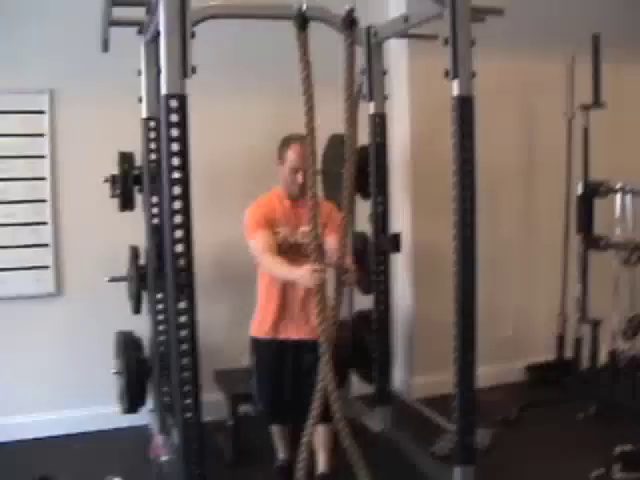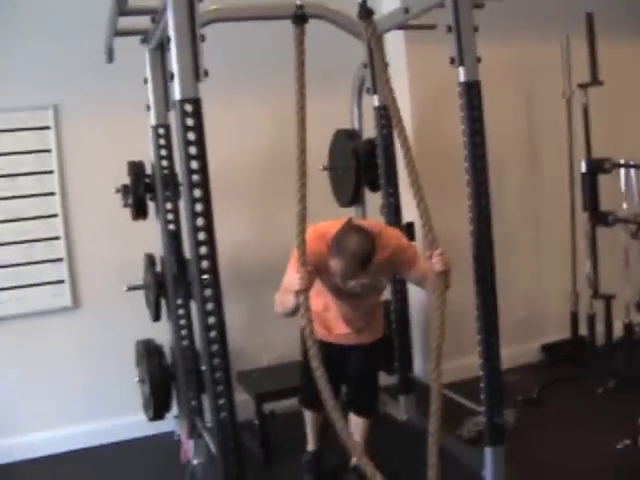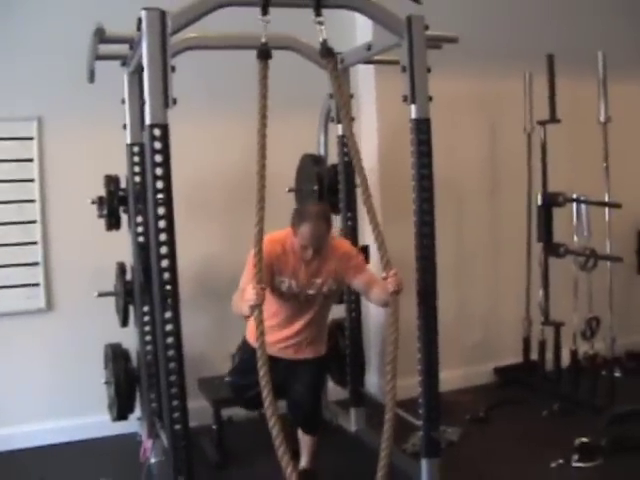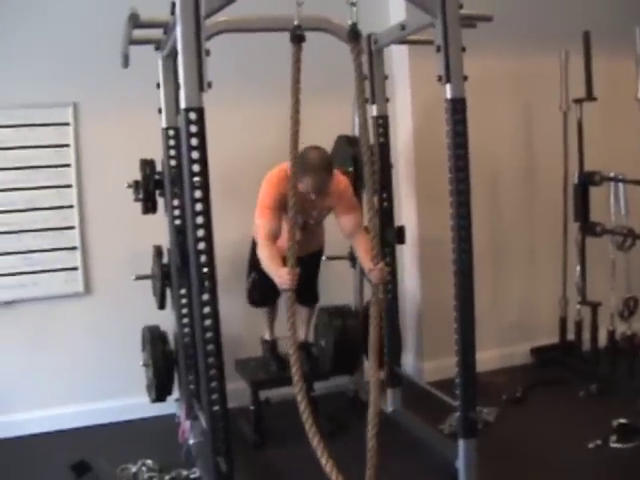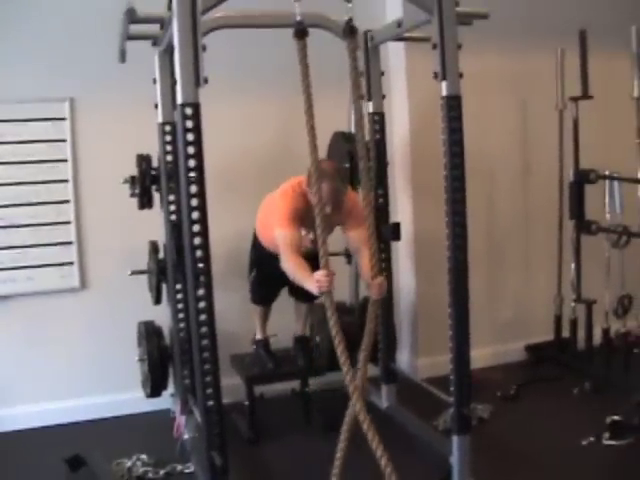
dt=1s
person 1, frame 1
left shoulder: (327, 211)
right shoulder: (260, 210)
left elbow: (337, 257)
right elbow: (266, 260)
left wrist: (344, 268)
right wrist: (299, 275)
left hip: (315, 328)
right hip: (271, 328)
left knee: (320, 402)
right knee: (273, 402)
person 1, frame 2
left shoulder: (393, 244)
right shoulder: (315, 241)
left elbow: (428, 280)
right elbow: (281, 305)
left wrist: (438, 272)
right wrist: (295, 294)
left hip: (365, 332)
right hip: (322, 329)
left knee: (362, 398)
right knee: (314, 394)
right ankle: (312, 452)
person 1, frame 3
left shoulder: (342, 252)
right shoulder: (271, 247)
left elbow: (372, 288)
right elbow: (239, 301)
left wrist: (387, 291)
right wrist: (247, 304)
left hip: (308, 350)
right hip: (263, 342)
left knee: (307, 414)
right knee: (242, 392)
person 1, frame 4
left shoulder: (340, 186)
right shoulder: (276, 183)
left elbow: (355, 232)
right elbow: (265, 241)
left wrist: (370, 266)
right wrist: (277, 274)
left hip: (310, 246)
right hip: (274, 246)
left knee: (307, 295)
right knee: (264, 293)
left ankle: (303, 342)
right ankle: (269, 338)
person 1, frame 5
left shoulder: (350, 202)
right shoulder: (288, 197)
left elbow: (361, 247)
right elbow: (288, 255)
left wrist: (371, 280)
right wrist: (311, 282)
left hip: (311, 243)
right hip: (271, 242)
left knee: (306, 293)
right knee: (263, 293)
left ankle: (301, 337)
right ankle: (260, 338)
